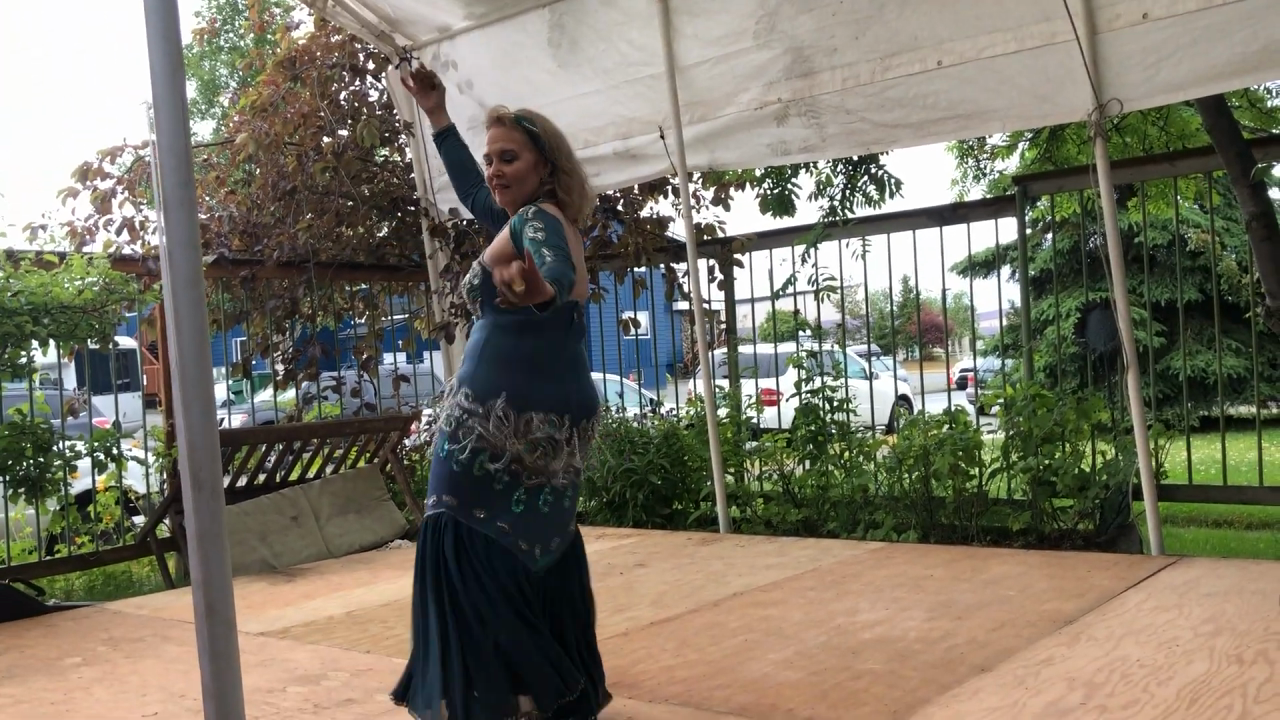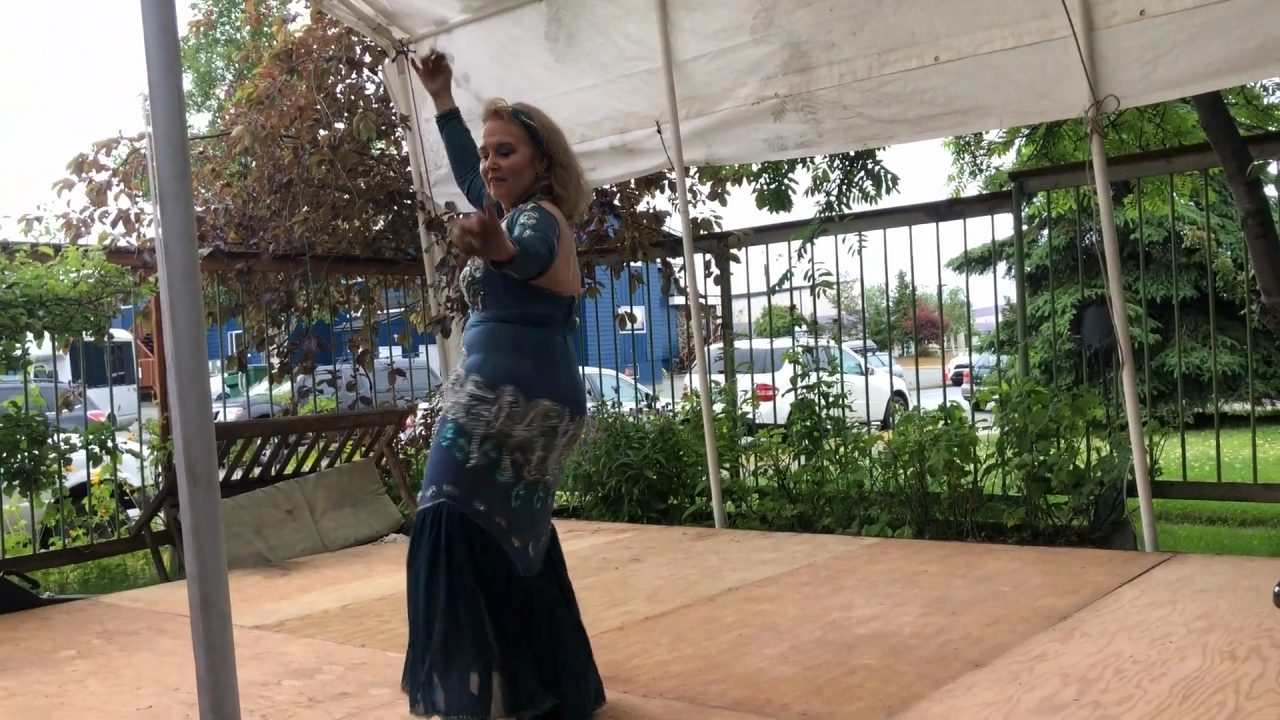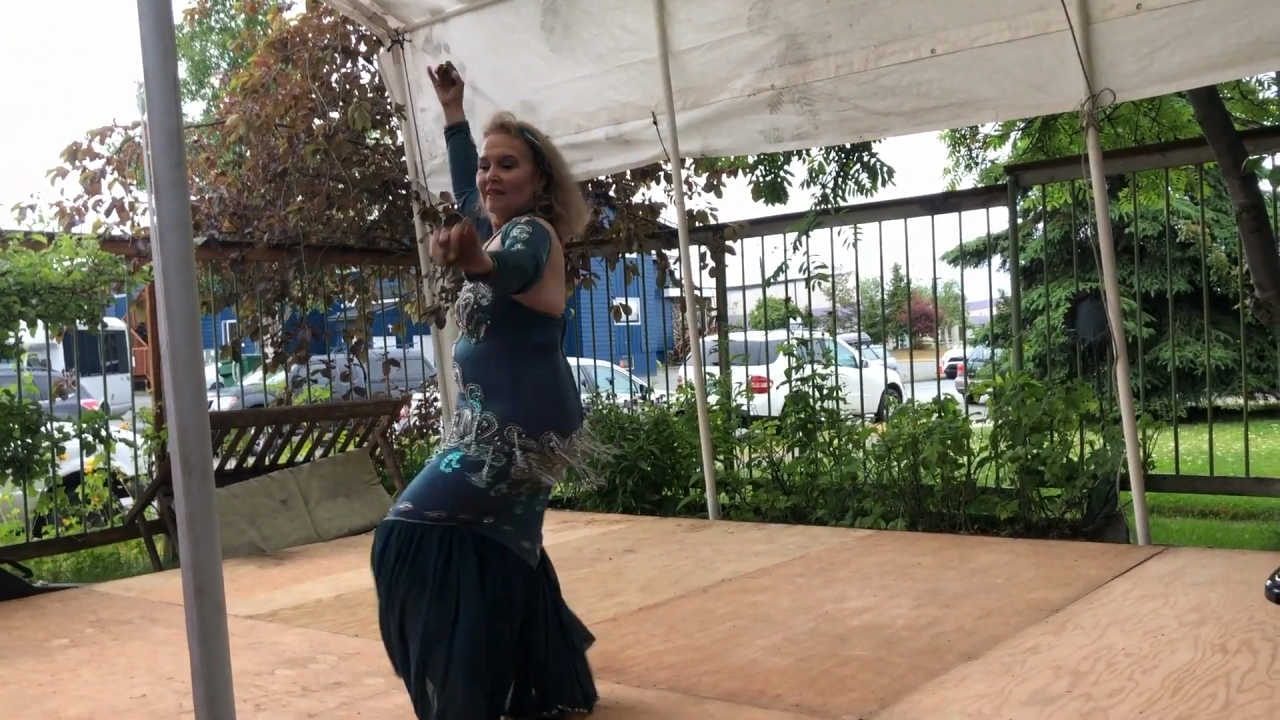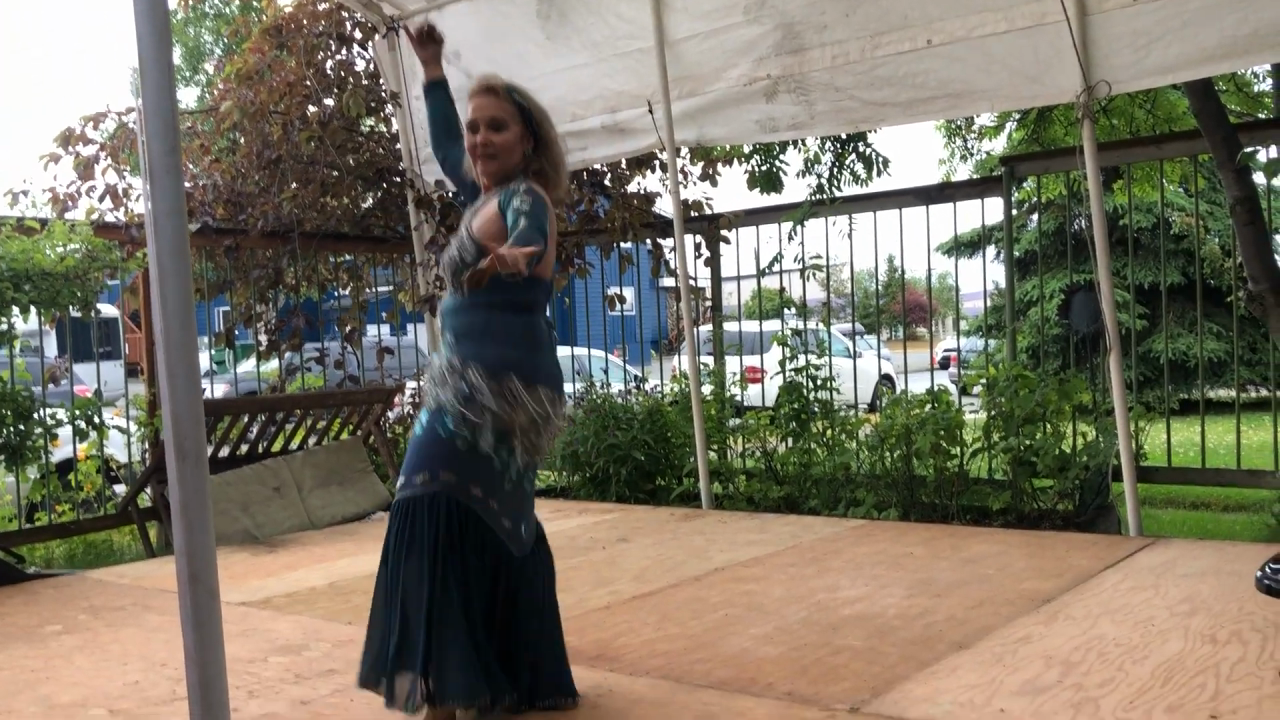
dt=0.2s
person 1, frame 1
left shoulder: (537, 219)
right shoulder: (546, 222)
left elbow: (558, 273)
right elbow: (472, 190)
left wrist: (535, 287)
right wrist: (436, 114)
left hip: (499, 413)
right hip: (564, 414)
left knee: (460, 553)
right knee: (541, 553)
person 1, frame 2
left shoulder: (535, 216)
right shoulder: (540, 218)
left elbow: (531, 258)
right elbow: (469, 178)
left wrist: (498, 250)
right wrist: (442, 99)
left hip: (499, 402)
right hip: (549, 406)
left knee: (455, 546)
right knee: (519, 548)
person 1, frame 3
left shoulder: (531, 233)
right shoulder: (513, 230)
left elbow: (514, 268)
right elbow: (465, 194)
left wrist: (476, 262)
right wrist: (453, 110)
left hip: (508, 433)
right hip: (529, 429)
left knee: (414, 541)
right knee: (495, 558)
person 1, frame 4
left shoulder: (524, 197)
right shoulder: (489, 192)
left elbow: (528, 239)
right elbow: (446, 152)
left wrist: (513, 258)
right wrist: (432, 69)
left hip: (487, 389)
right hip: (512, 390)
left knee: (432, 523)
right knee: (500, 534)
